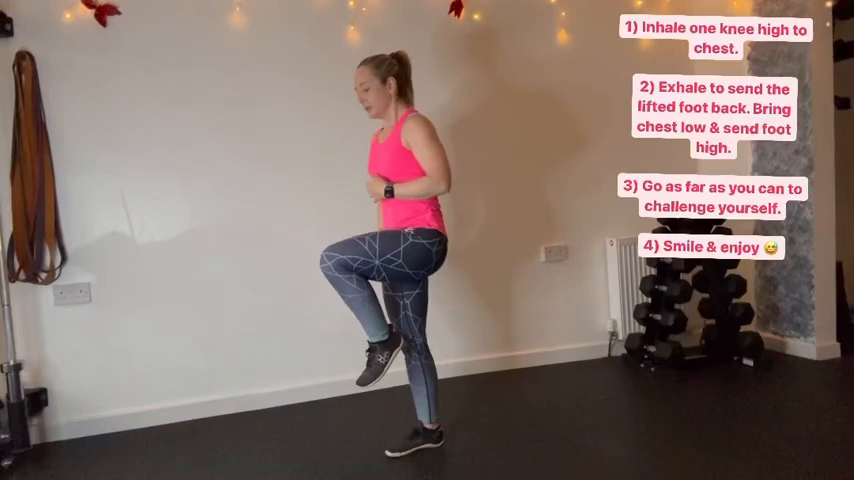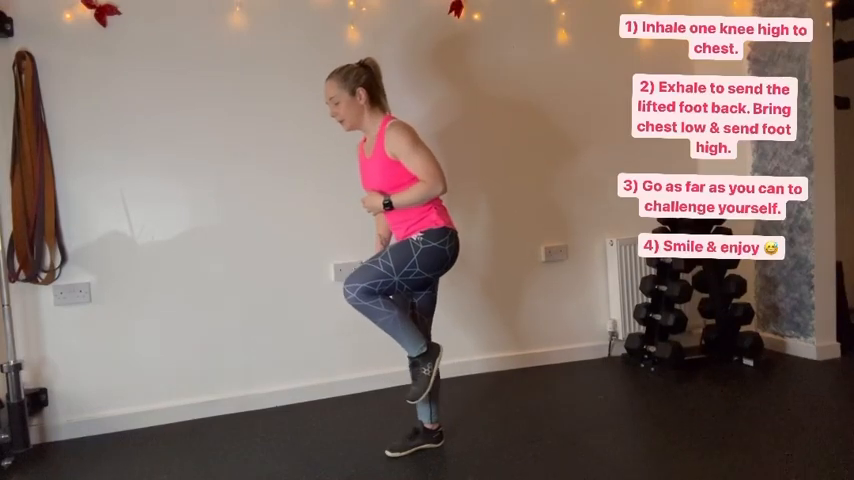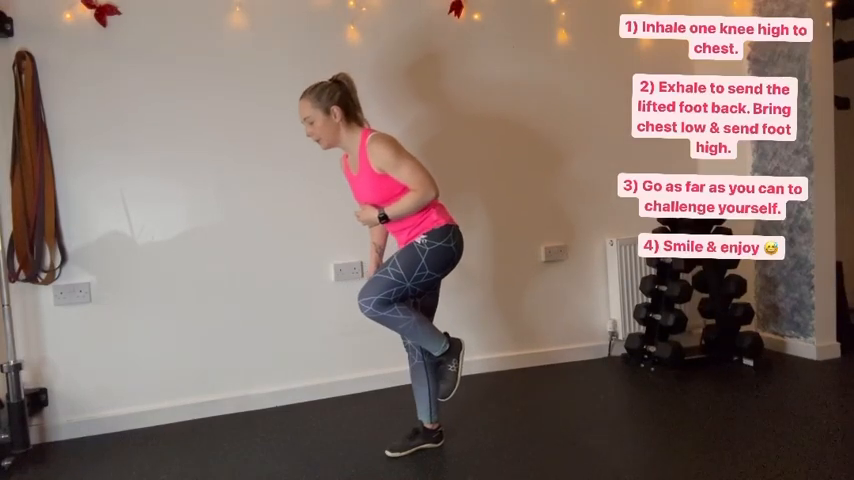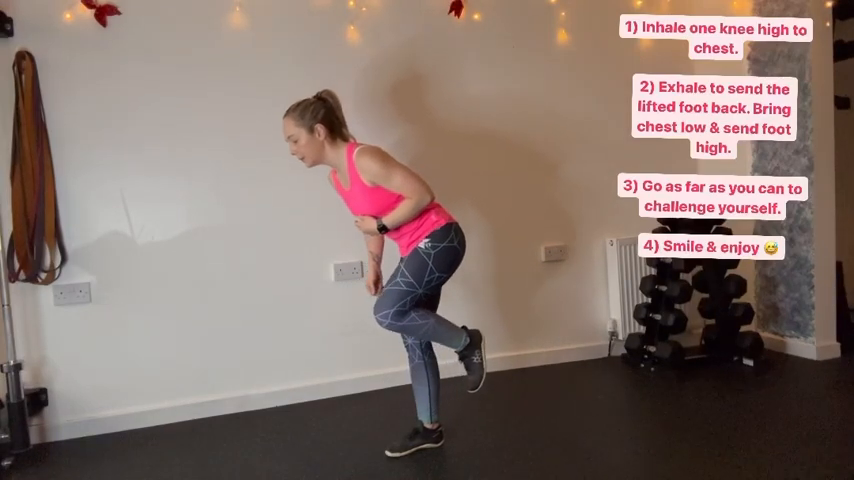
dt=0.7s
person 1, frame 1
left shoulder: (415, 125)
right shoulder: (379, 137)
left elbow: (440, 182)
left wrist: (388, 189)
right wrist: (377, 261)
left hip: (422, 241)
right hip: (401, 248)
left knee: (334, 259)
right knee: (412, 342)
left ankle: (382, 340)
right ankle: (429, 429)
person 1, frame 2
left shoulder: (396, 133)
right shoulder: (365, 147)
left elbow: (436, 184)
left wrist: (385, 201)
right wrist: (380, 257)
left hip: (433, 240)
right hip: (413, 246)
left knee: (357, 288)
right knee: (415, 342)
left ankle: (423, 352)
right ankle: (429, 428)
person 1, frame 3
left shoulder: (377, 146)
right shoulder: (348, 162)
left elbow: (427, 190)
left wrist: (380, 215)
right wrist: (375, 261)
left hip: (437, 239)
right hip: (417, 248)
left knee: (371, 300)
right knee: (414, 342)
left ankle: (446, 349)
right ankle: (429, 429)
person 1, frame 4
left shoulder: (366, 158)
right shoulder: (336, 176)
left elbow: (422, 195)
left wrist: (380, 224)
right wrist: (373, 265)
left hip: (438, 239)
right hip: (415, 250)
left knee: (388, 312)
right knee: (414, 341)
left ankle: (466, 342)
right ankle: (429, 428)
